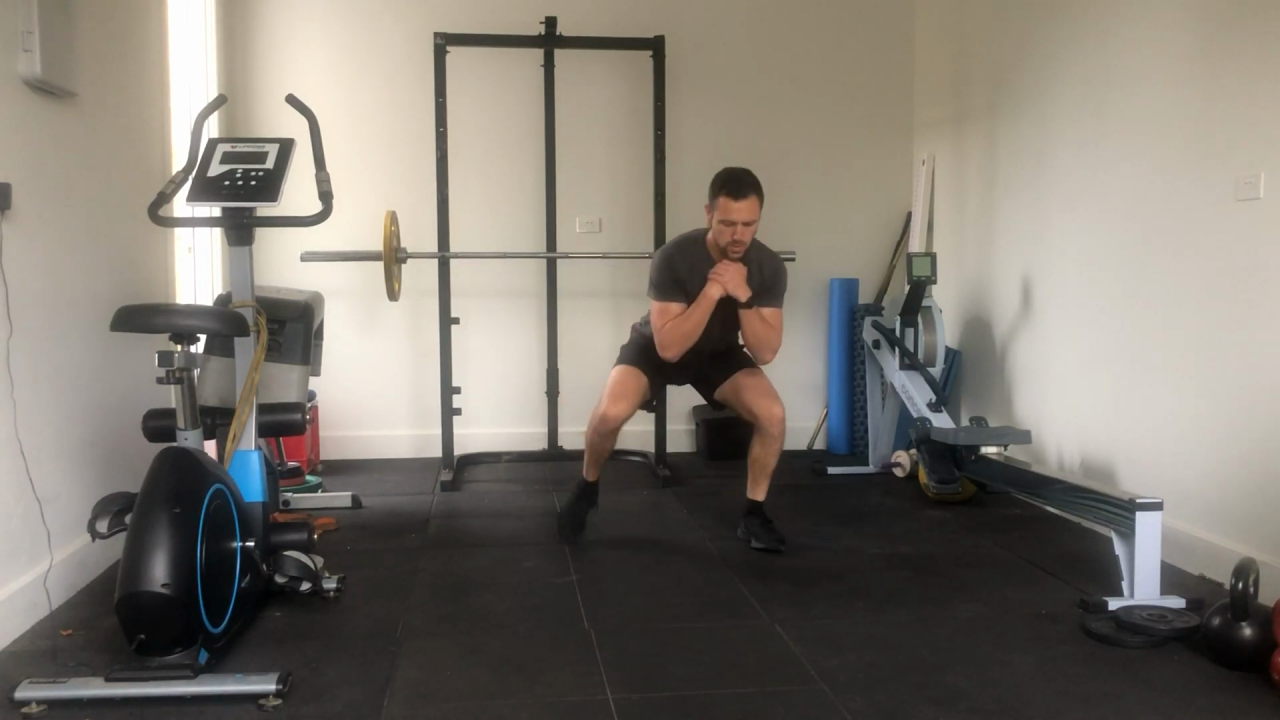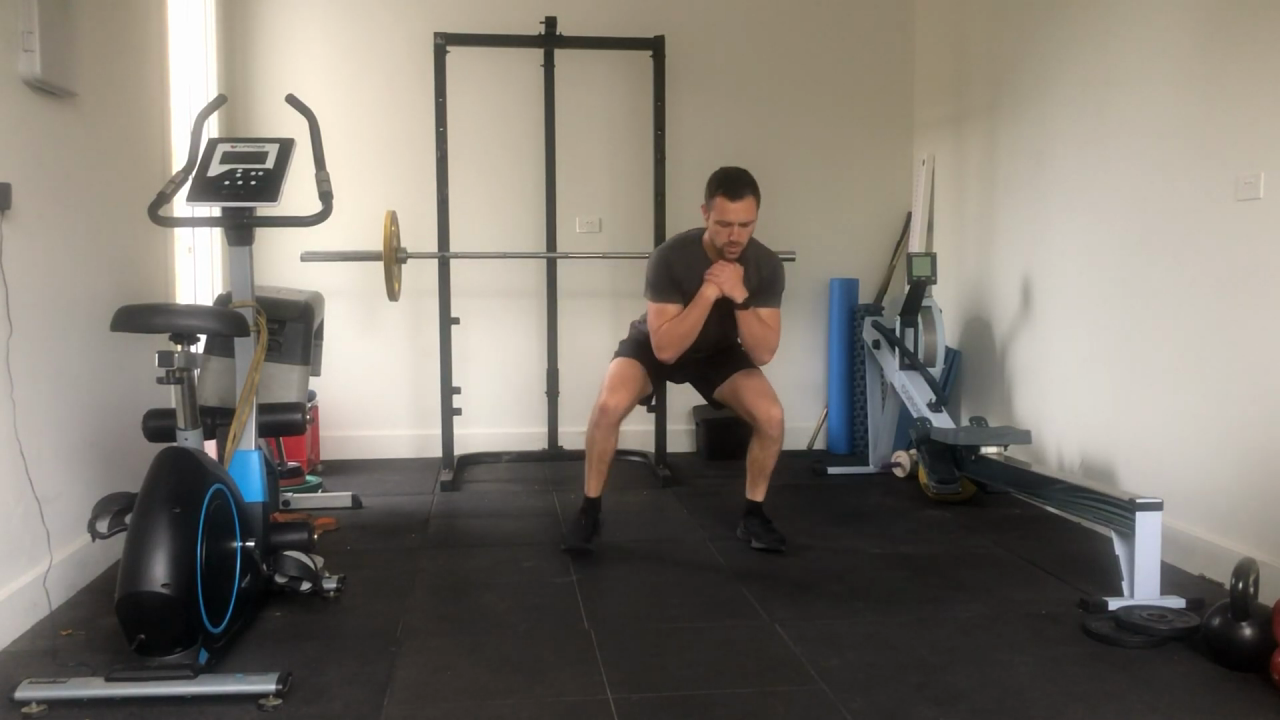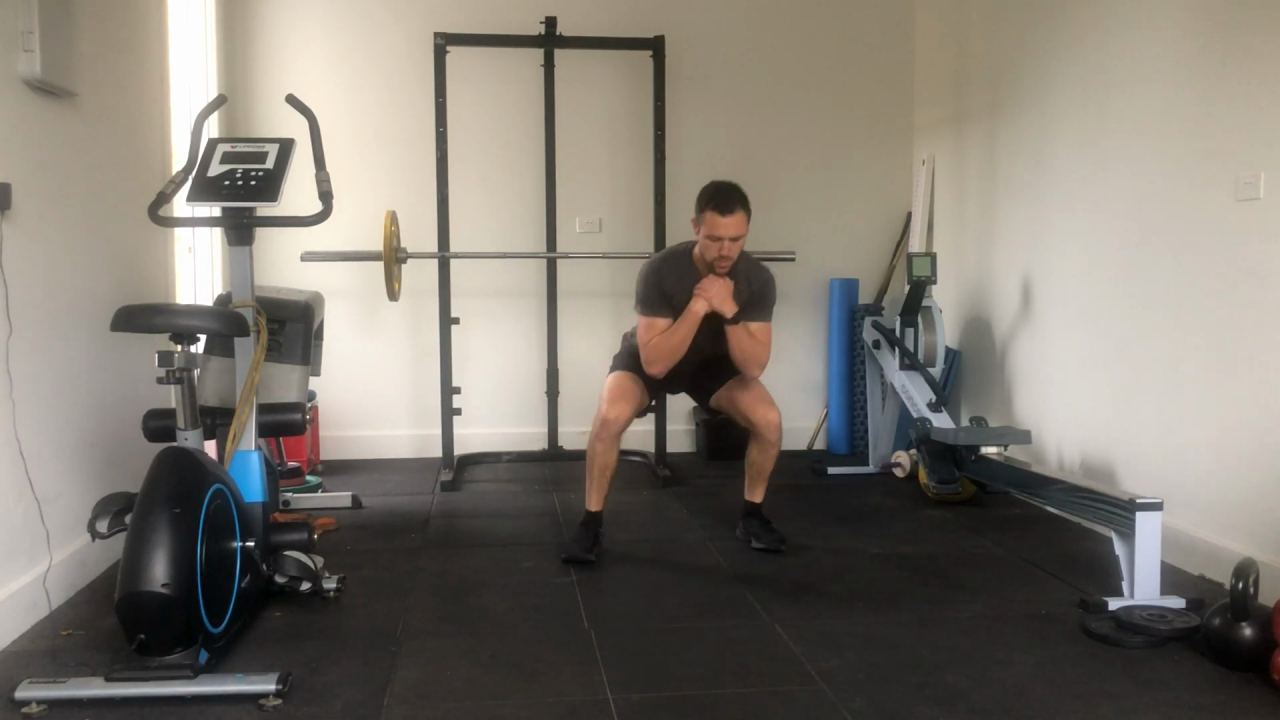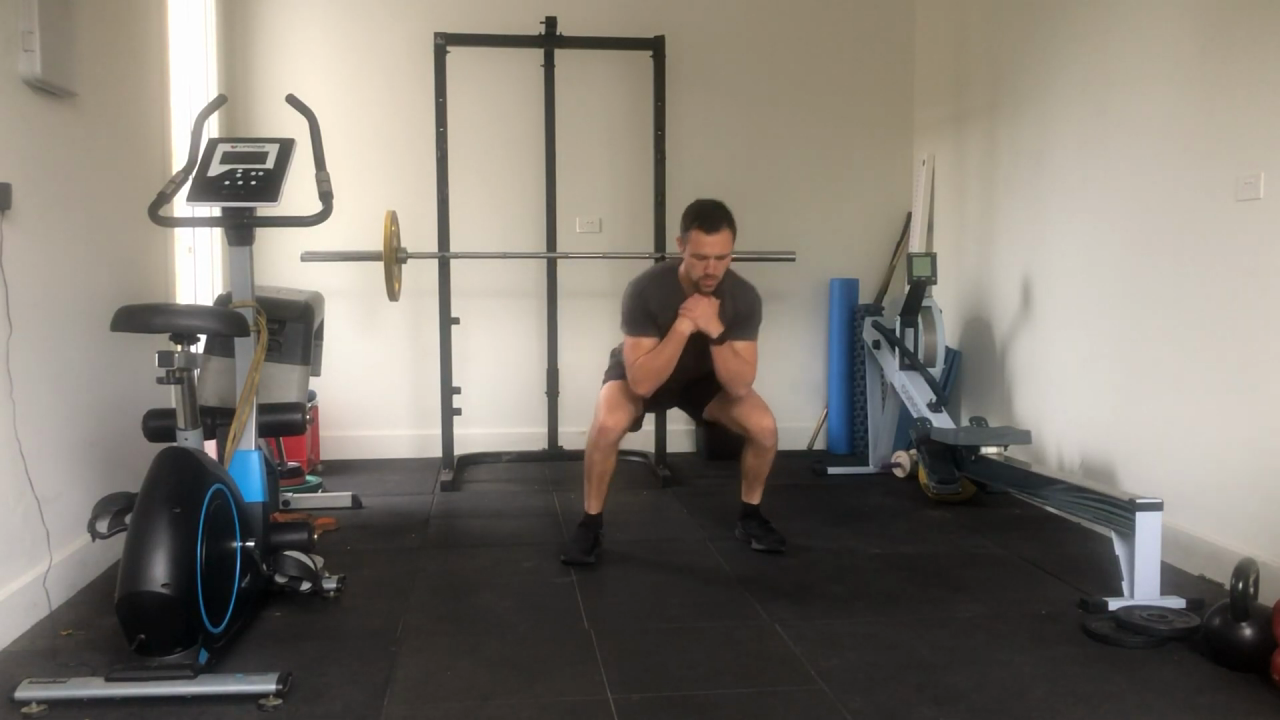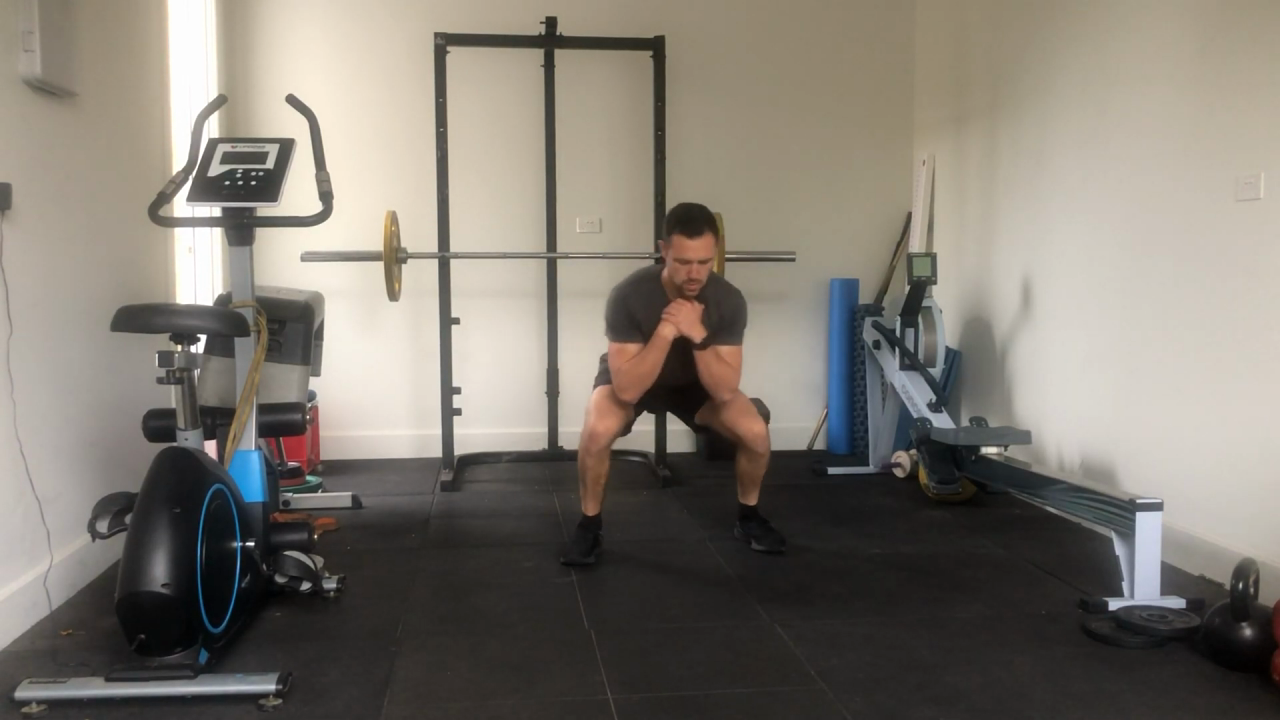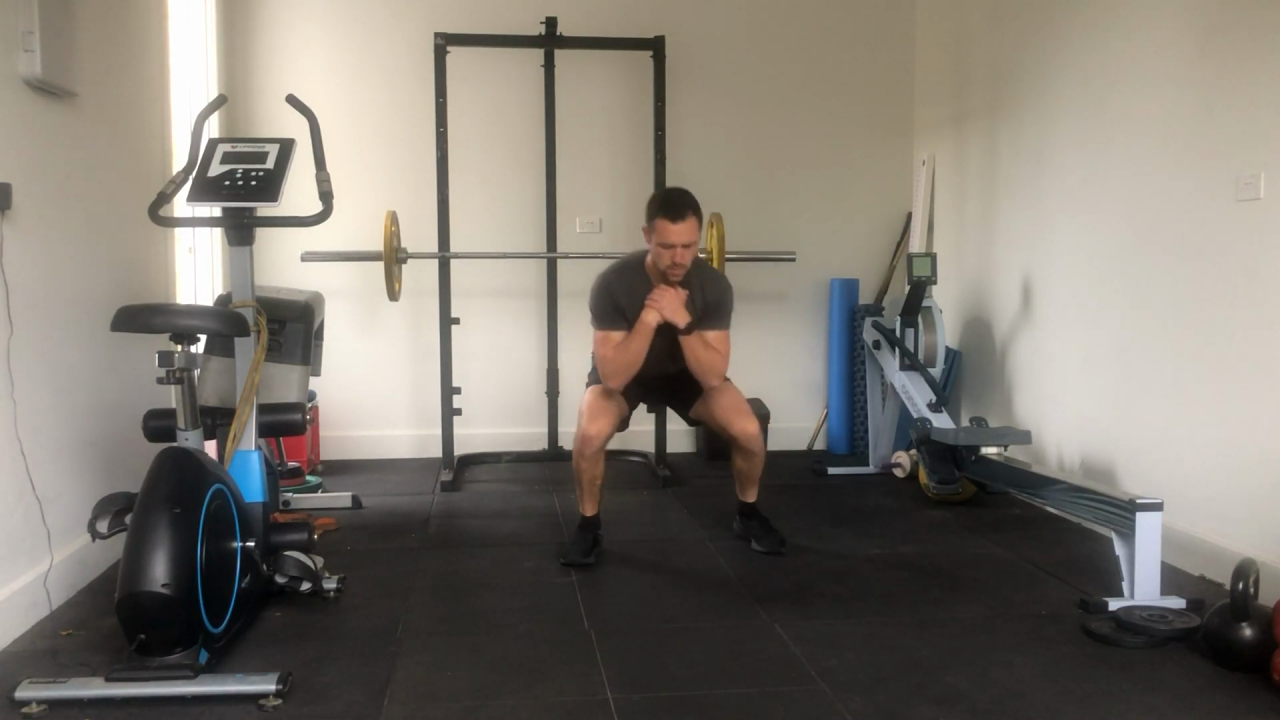
dt=0.1s
person 1, frame 1
left shoulder: (769, 266)
right shoulder: (675, 257)
left elbow: (766, 353)
right elbow: (668, 347)
left wrist: (744, 296)
right wrist: (712, 292)
left hip: (718, 351)
right hip: (654, 346)
left knee: (772, 416)
right knee: (609, 414)
left ankle: (753, 513)
right ankle: (587, 489)
person 1, frame 2
left shoulder: (766, 266)
right shoulder: (671, 257)
left elbow: (764, 353)
right elbow: (665, 349)
left wrist: (741, 297)
right wrist: (708, 293)
left hip: (718, 350)
right hip: (654, 343)
left knee: (772, 417)
right knee: (609, 405)
left ankle: (753, 513)
right ankle: (590, 509)
person 1, frame 3
left shoulder: (758, 279)
right shoulder: (661, 271)
left elbow: (755, 366)
right elbow: (655, 364)
left wrist: (731, 310)
right wrist: (695, 308)
left hip: (713, 360)
right hip: (646, 355)
left knee: (768, 421)
right knee: (611, 417)
left ankle: (752, 515)
right ankle: (591, 522)
person 1, frame 4
left shoulder: (744, 298)
right shoulder: (646, 290)
left elbow: (740, 386)
right elbow: (641, 383)
left wrist: (715, 332)
right wrist: (682, 327)
left hip: (703, 376)
right hip: (640, 371)
left knee: (764, 427)
right knee: (608, 425)
left ankle: (750, 516)
right ankle: (590, 524)
person 1, frame 5
left shoulder: (728, 301)
right shoulder: (629, 296)
left elbow: (725, 392)
right elbow: (628, 391)
left wrist: (698, 335)
right wrist: (663, 333)
left hip: (693, 380)
right hip: (631, 377)
left knee: (755, 434)
right knee: (598, 431)
left ankle: (748, 516)
right ankle: (590, 526)
person 1, frame 6
left shoulder: (713, 286)
right shoulder: (612, 283)
left elbow: (713, 377)
right elbow: (613, 378)
left wrist: (682, 320)
right wrist: (648, 317)
left hip: (685, 369)
right hip: (622, 368)
left knee: (748, 432)
right knee: (590, 434)
left ankle: (748, 513)
right ankle: (589, 526)
